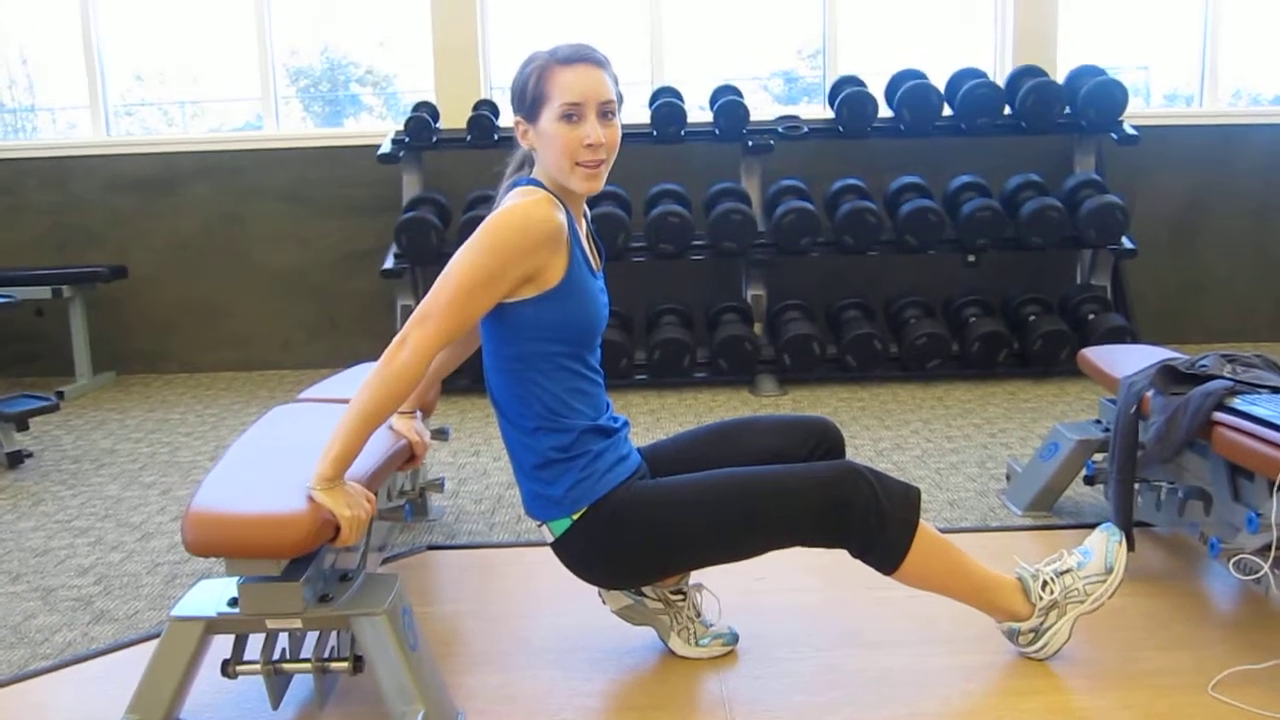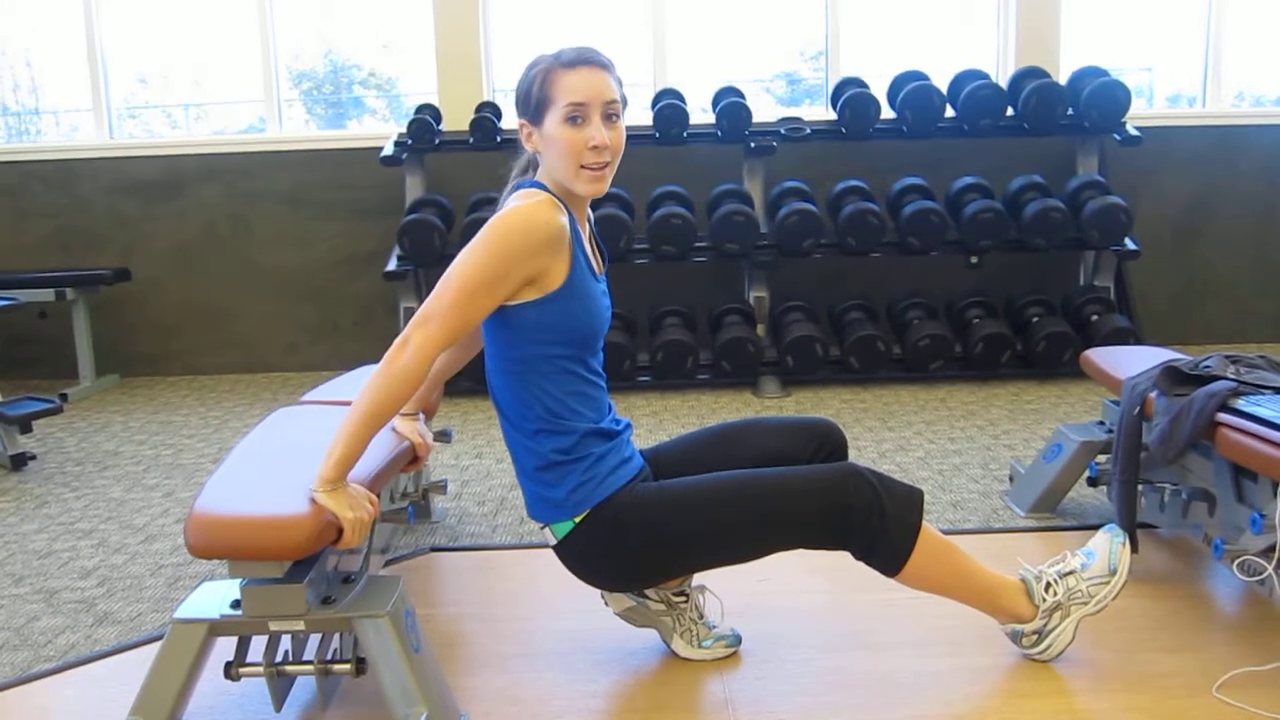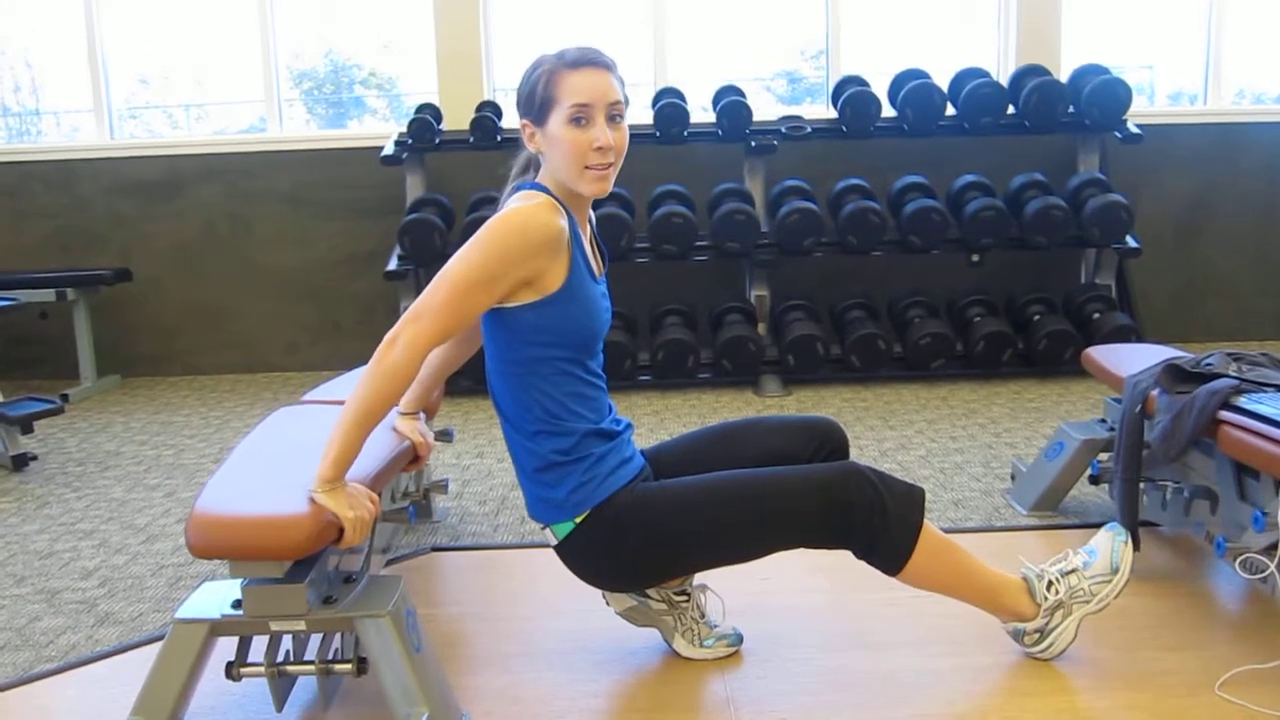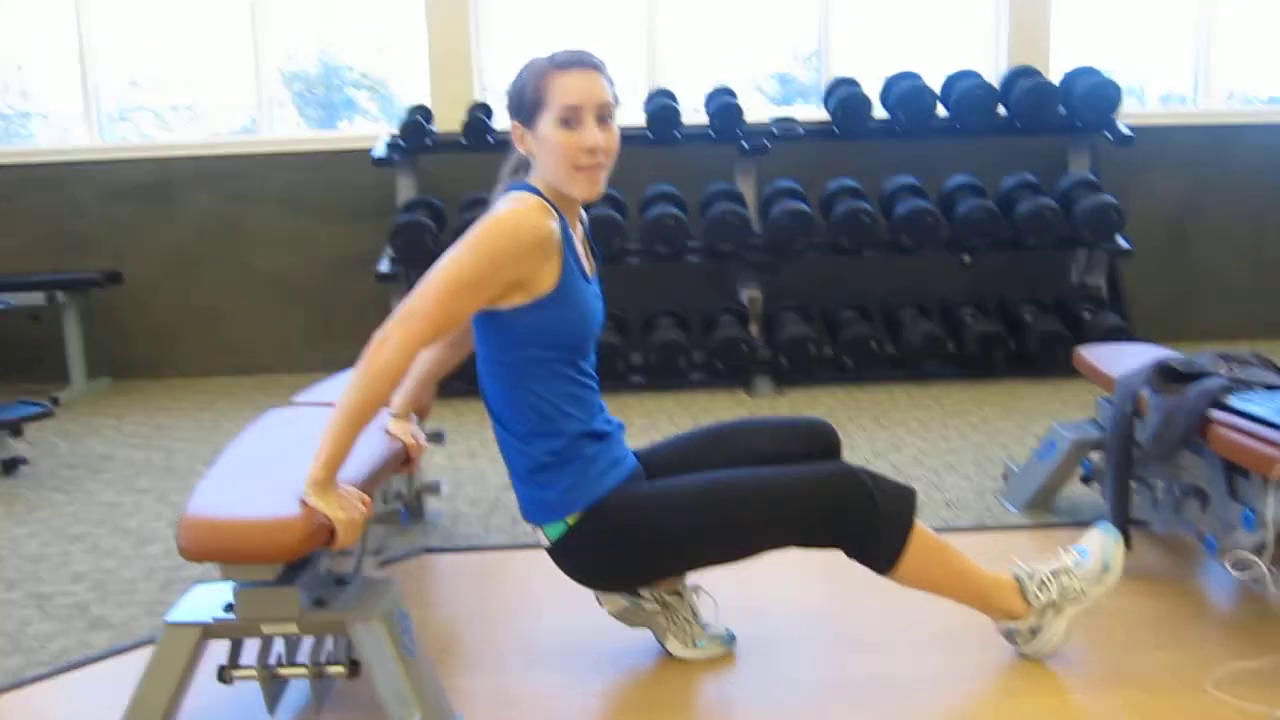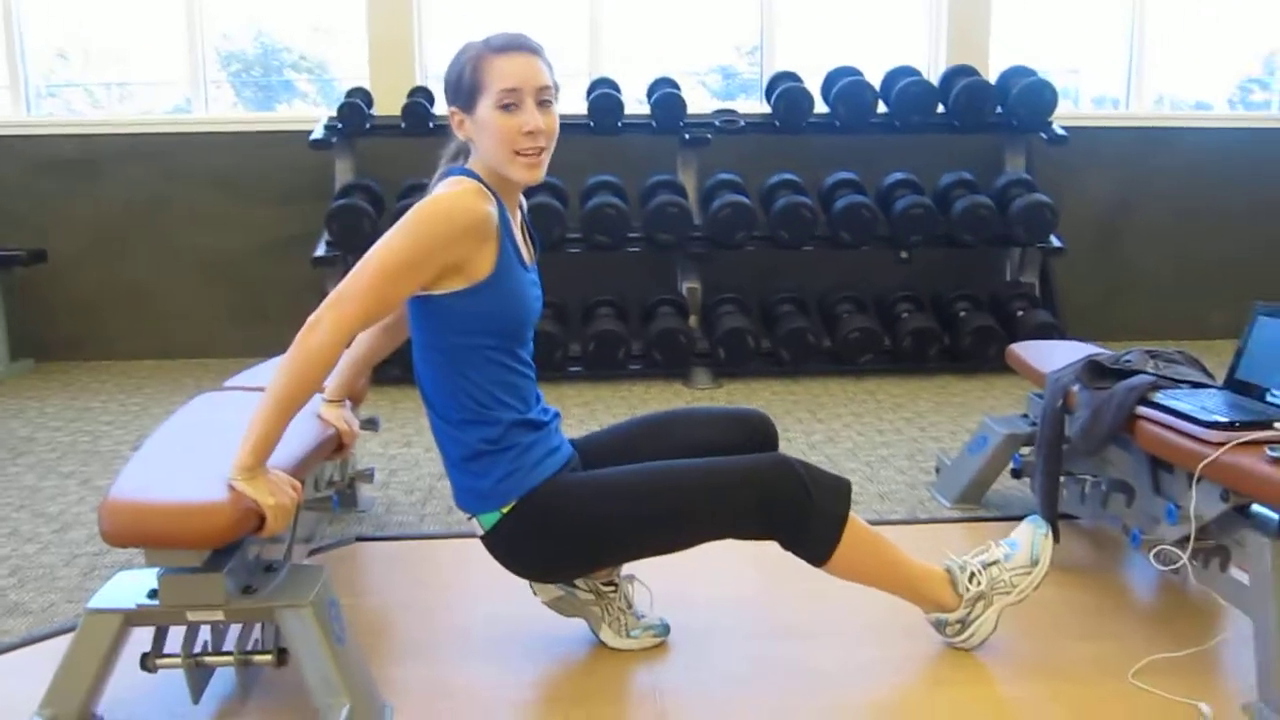
dt=0.3s
person 1, frame 1
left shoulder: (566, 213)
right shoulder: (530, 217)
left elbow: (468, 326)
right elbow: (418, 338)
left wrist: (412, 412)
right wrist: (330, 481)
left hip: (615, 475)
right hip: (595, 516)
left knee: (816, 441)
right knee: (849, 497)
left ankle: (660, 587)
right ankle: (1026, 607)
person 1, frame 2
left shoulder: (569, 214)
right shoulder: (533, 220)
left elbow: (466, 326)
right elbow: (419, 340)
left wrist: (415, 413)
right wrist: (332, 484)
left hip: (617, 477)
right hip: (598, 519)
left knee: (817, 443)
right knee: (850, 498)
left ankle: (661, 588)
right ankle: (1028, 608)
person 1, frame 3
left shoulder: (569, 217)
right shoulder: (531, 222)
left elbow: (467, 323)
right elbow: (409, 336)
left wrist: (414, 410)
right wrist: (331, 483)
left hip: (620, 477)
right hip: (600, 519)
left knee: (819, 442)
right knee: (850, 496)
left ankle: (661, 588)
right ankle: (1030, 606)
person 1, frame 4
left shoulder: (562, 218)
right shoulder: (523, 224)
left elbow: (462, 321)
right elbow: (398, 336)
left wrist: (407, 411)
right wrist: (323, 484)
left hip: (611, 477)
right hip: (590, 520)
left knee: (811, 443)
right knee: (842, 495)
left ankle: (654, 587)
right ankle: (1019, 606)
person 1, frame 5
left shoulder: (504, 205)
right shoulder: (460, 208)
left elbow: (403, 308)
right elbow: (332, 321)
left wrist: (339, 399)
right wrist: (252, 470)
left hip: (547, 468)
right hip: (527, 509)
left knee: (751, 434)
right knee: (781, 490)
left ankle: (591, 576)
right ankle: (953, 599)
